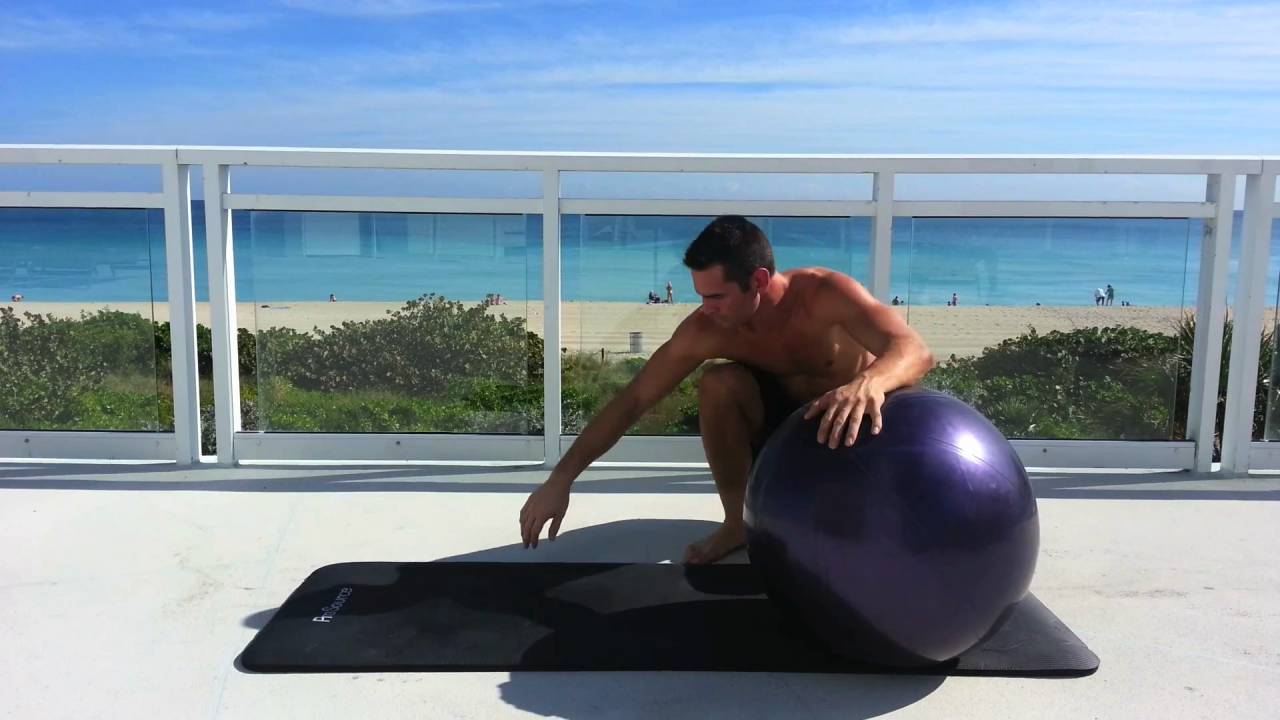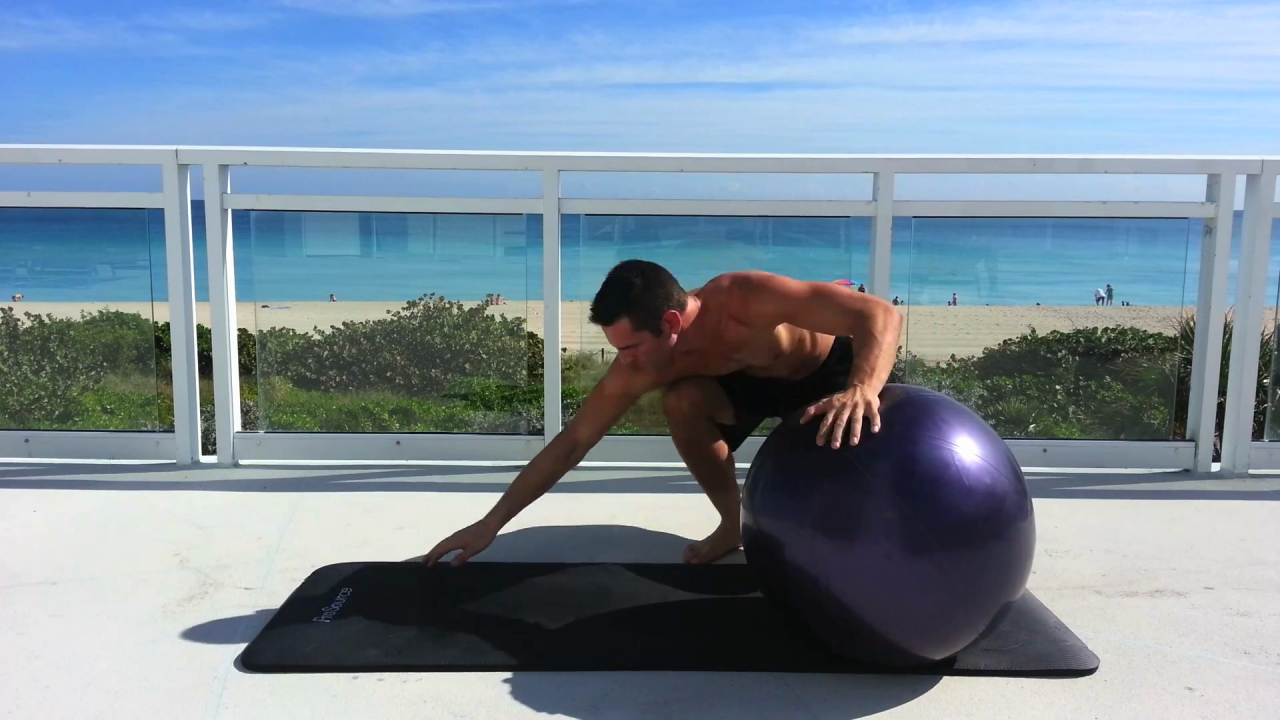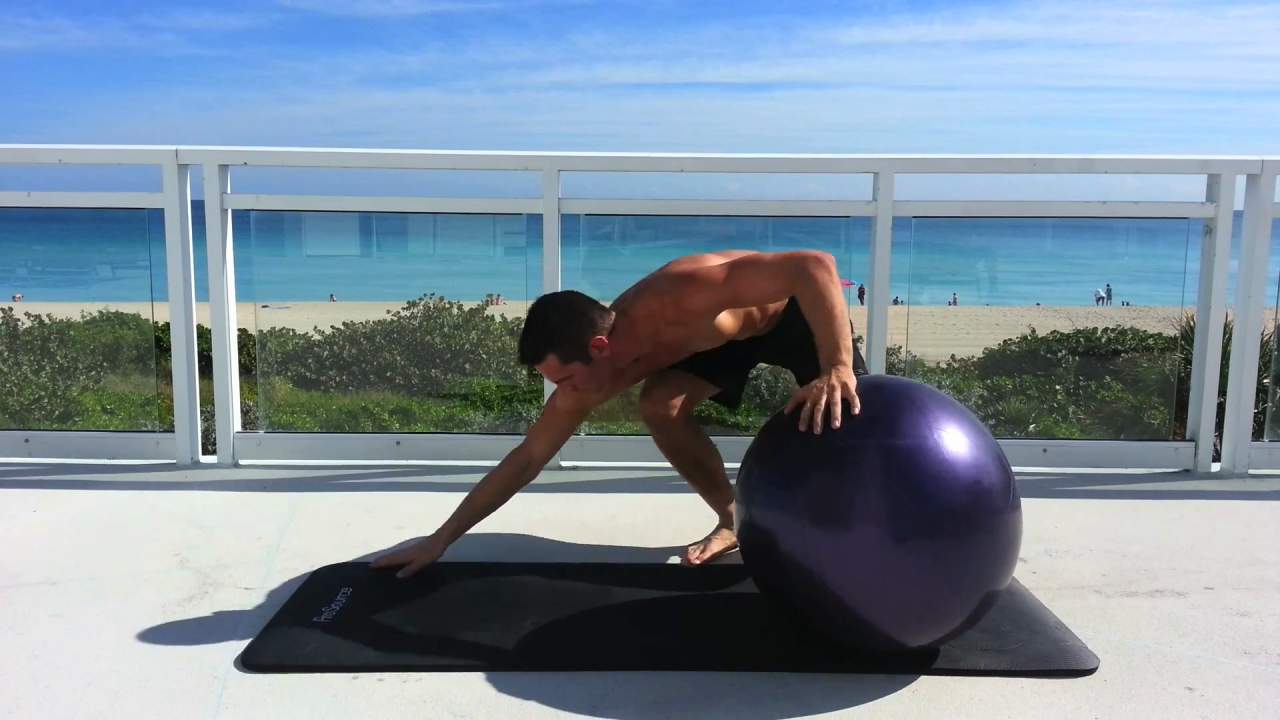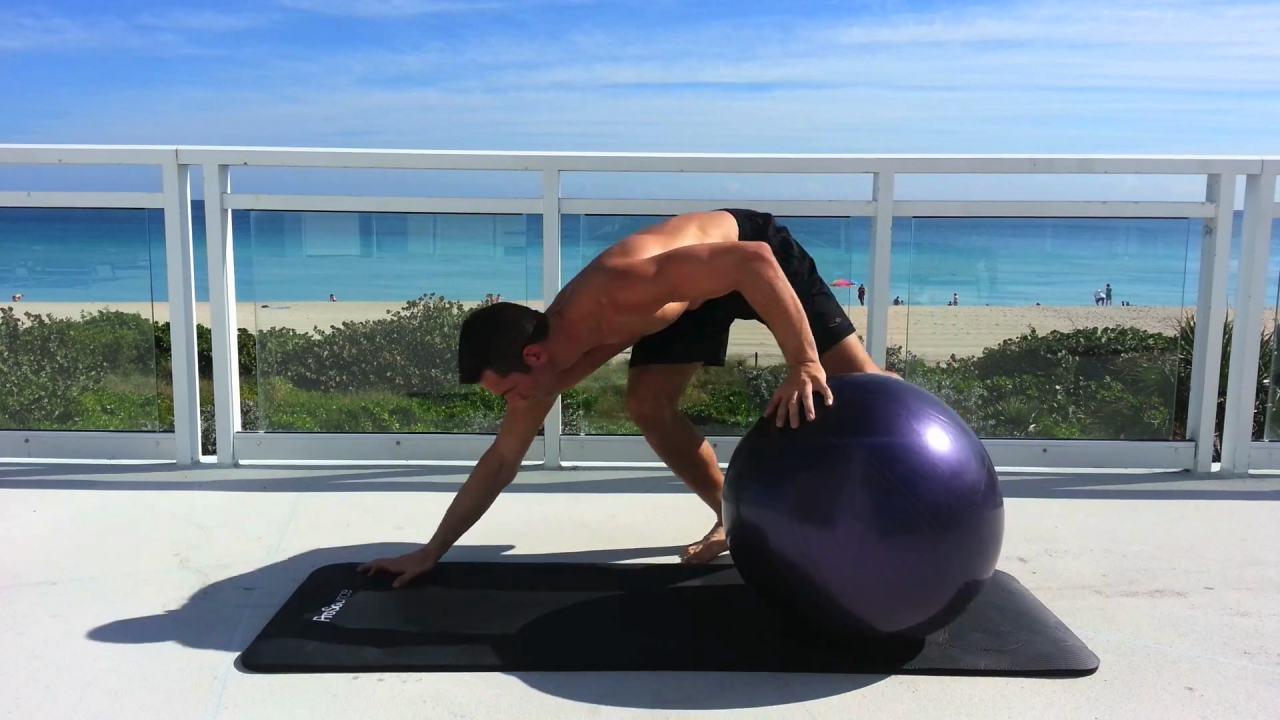
dt=0.2s
person 1, frame 1
left shoulder: (823, 294)
right shoulder: (705, 331)
left elbow: (912, 351)
right elbow: (632, 399)
left wrist: (867, 386)
right wrist: (561, 480)
left hip: (850, 416)
right hip: (786, 408)
right knee: (719, 385)
right ankle: (737, 523)
person 1, frame 2
left shoulder: (749, 298)
right shoulder: (641, 361)
left elbow: (881, 315)
right elbow: (572, 440)
left wrist: (861, 391)
right wrist: (492, 523)
left hip: (825, 372)
right hip: (753, 379)
right knee: (684, 402)
right ankle: (735, 524)
person 1, frame 3
left shoulder: (681, 295)
right shoulder: (596, 371)
left elbow: (816, 265)
right elbow: (528, 458)
left wrist: (838, 371)
right wrist: (442, 539)
left hip: (791, 306)
right hip: (729, 329)
right knee: (659, 406)
right ankle: (733, 520)
person 1, frame 4
left shoulder: (619, 288)
right shoulder: (539, 369)
left elbow: (759, 261)
right elbow: (502, 458)
left wrist: (805, 368)
right wrist: (436, 548)
left hip: (745, 250)
right hip: (693, 284)
left knee: (851, 377)
right knee: (647, 406)
